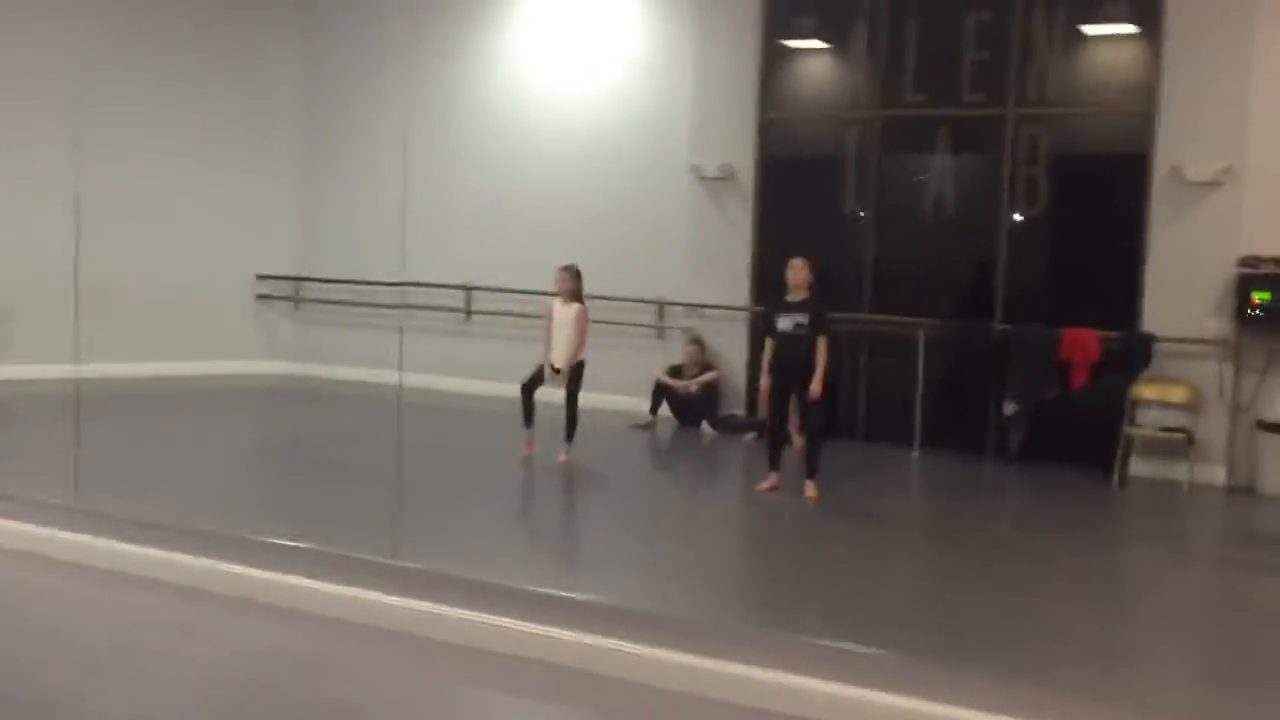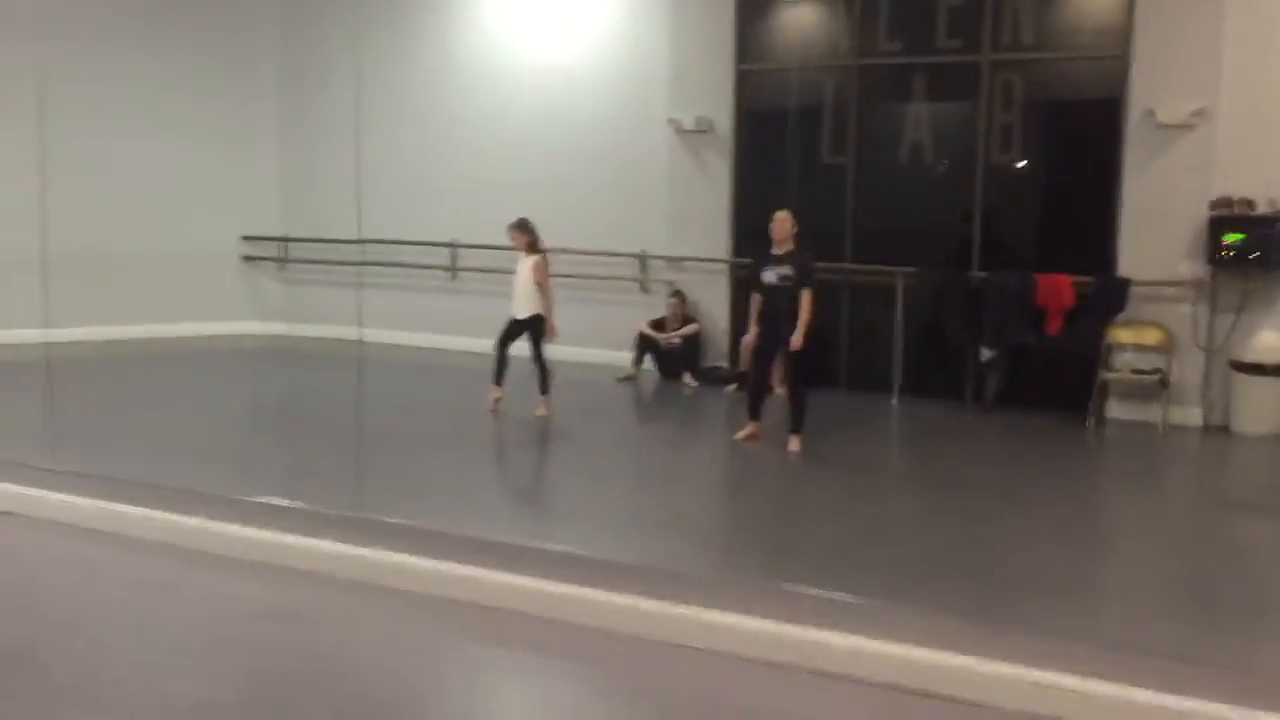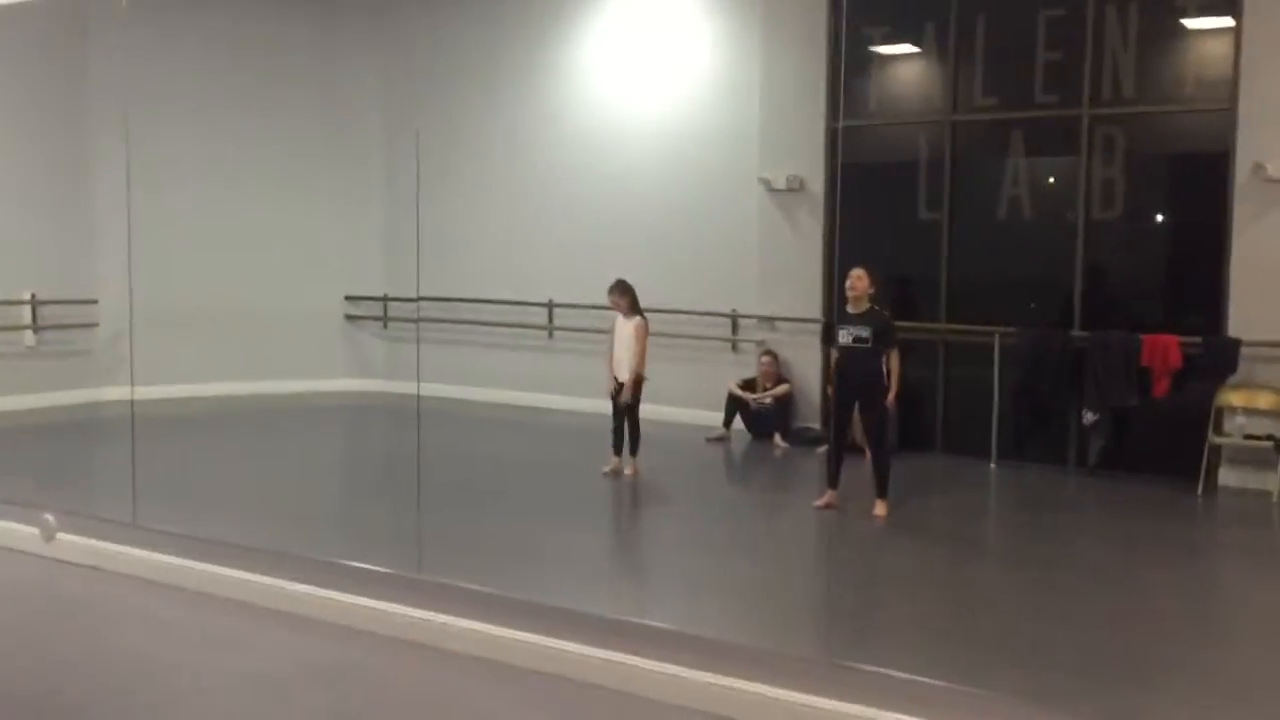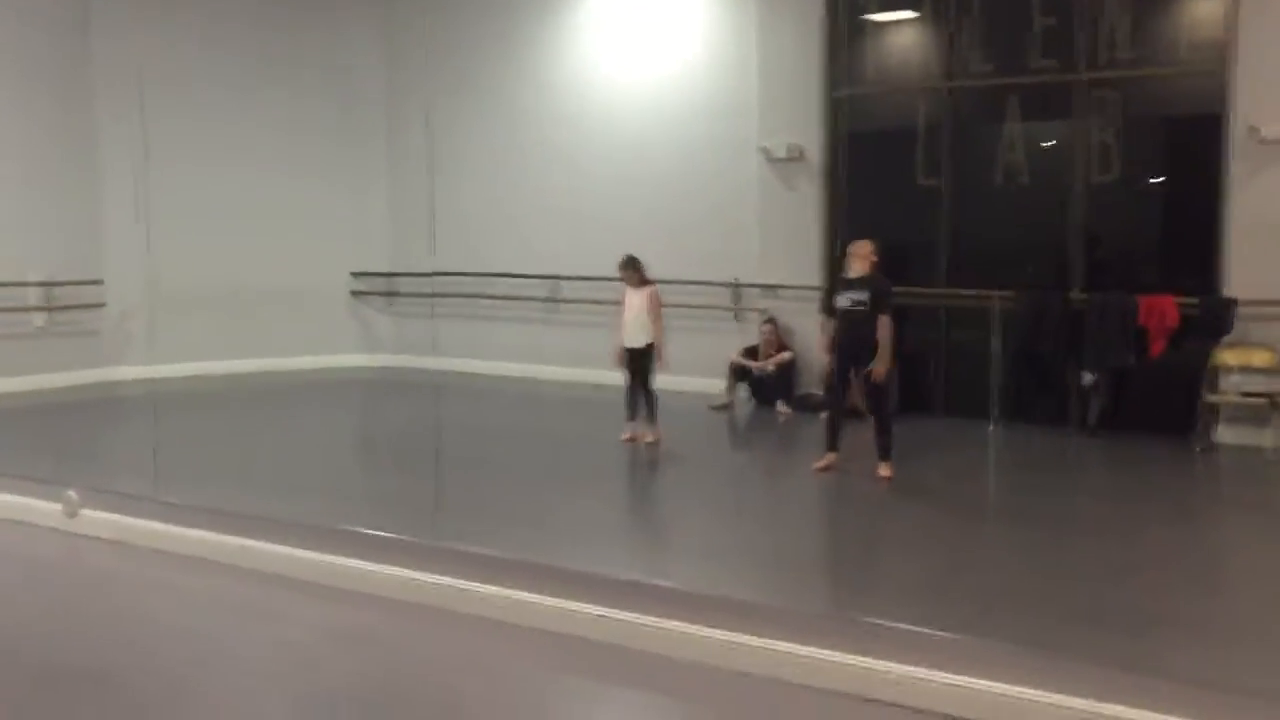
dt=1s
person 1, frame 1
left shoulder: (815, 308)
right shoulder: (776, 308)
left elbow: (821, 345)
right elbow: (769, 342)
left wrist: (818, 378)
right wrist: (764, 374)
left hip: (806, 376)
right hip: (780, 374)
left knee: (810, 427)
right knee: (775, 423)
left ankle: (810, 480)
right ankle: (773, 474)
person 1, frame 2
left shoulder: (801, 260)
right shoulder: (763, 261)
left elbow: (806, 297)
right elbow: (757, 296)
left wrist: (800, 330)
right wrist: (753, 325)
left hip: (791, 328)
right hip: (767, 326)
left knee: (794, 379)
right knee: (757, 374)
left ankle: (795, 434)
right ankle: (753, 424)
person 1, frame 3
left shoulder: (880, 319)
right shoulder: (837, 318)
left elbow: (893, 355)
left wrist: (893, 388)
right wrist: (831, 382)
left hip: (872, 388)
right hip: (843, 387)
left knee: (877, 442)
right knee: (835, 438)
left ankle: (881, 499)
right ankle: (831, 492)
person 1, frame 4
left shoulder: (878, 284)
right shoulder: (837, 284)
left elbow: (884, 322)
right elbow: (831, 321)
left wrist: (883, 357)
right wrist: (827, 351)
left hip: (869, 352)
right hip: (842, 351)
left knee: (878, 405)
right knee: (835, 401)
left ankle: (884, 461)
right ankle: (831, 453)
person 2, frame 1
left shoulder: (579, 310)
right shoulder: (553, 305)
left elbow: (579, 343)
right elbow: (548, 337)
left wrist: (565, 371)
right wrist: (547, 366)
left hip: (574, 363)
right hip: (553, 361)
left knee: (571, 403)
right knee: (526, 388)
left ankle: (567, 448)
right ankle: (528, 433)
person 2, frame 2
left shoulder: (537, 261)
right shoulder: (521, 258)
left elbow: (546, 292)
left wrist: (549, 321)
left hip: (535, 316)
right hip: (519, 314)
left knee: (537, 355)
right knee: (501, 344)
left ankle: (544, 400)
right ankle: (497, 389)
person 2, frame 3
left shoulder: (639, 323)
right shoulder: (617, 320)
left elbow: (639, 357)
right elbow: (611, 350)
left wrist: (629, 384)
right wrist: (611, 377)
left hip: (632, 379)
right hip: (617, 378)
left knee: (632, 419)
right knee: (617, 418)
left ankle: (632, 461)
right ankle: (617, 460)
person 2, frame 4
left shoulder: (651, 292)
right shoulder: (627, 291)
left elbow: (657, 322)
right elbow: (623, 319)
left wrist: (659, 349)
right wrist: (619, 347)
left hip: (646, 346)
right hip: (628, 346)
left knee: (645, 386)
right knee: (631, 386)
left ankle: (652, 428)
right ankle: (631, 427)
